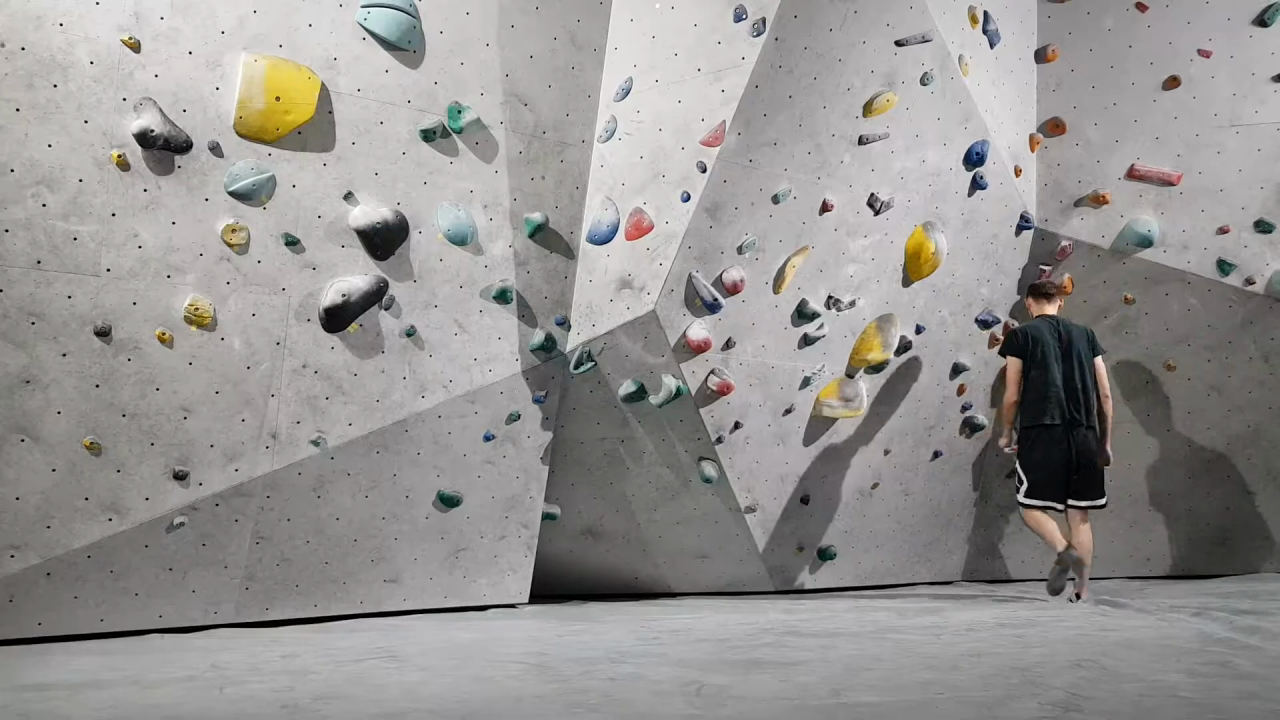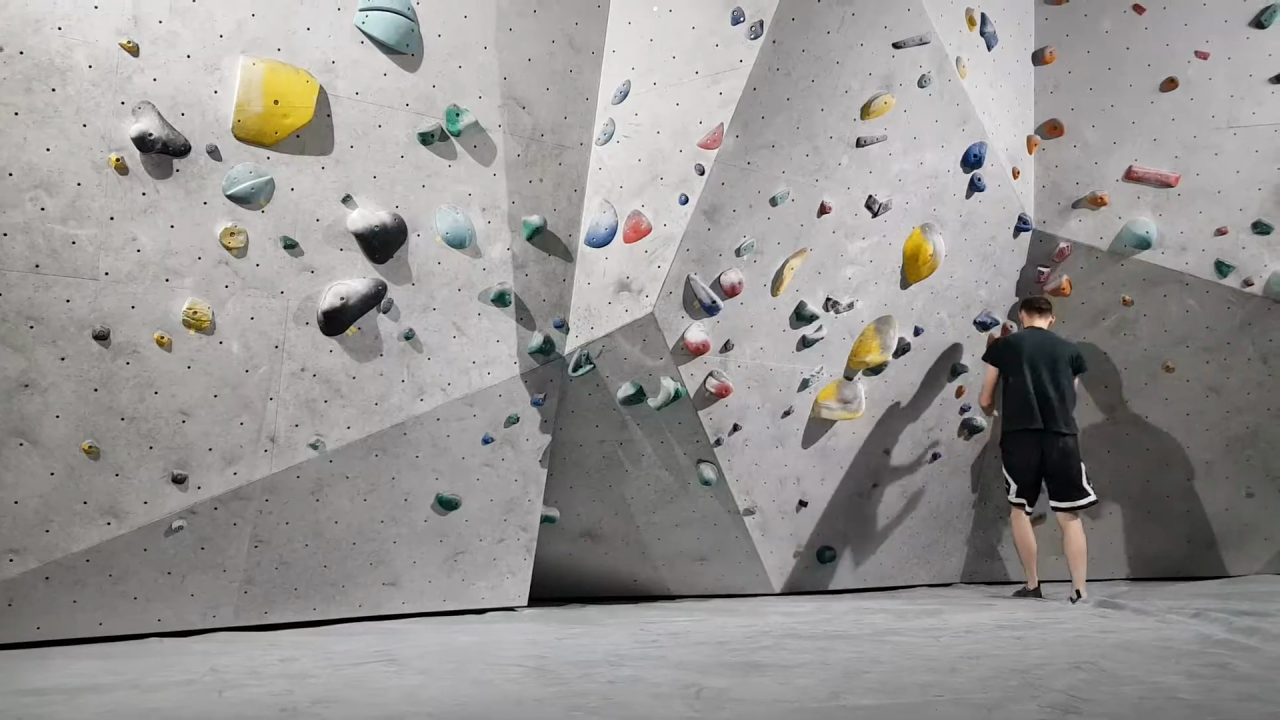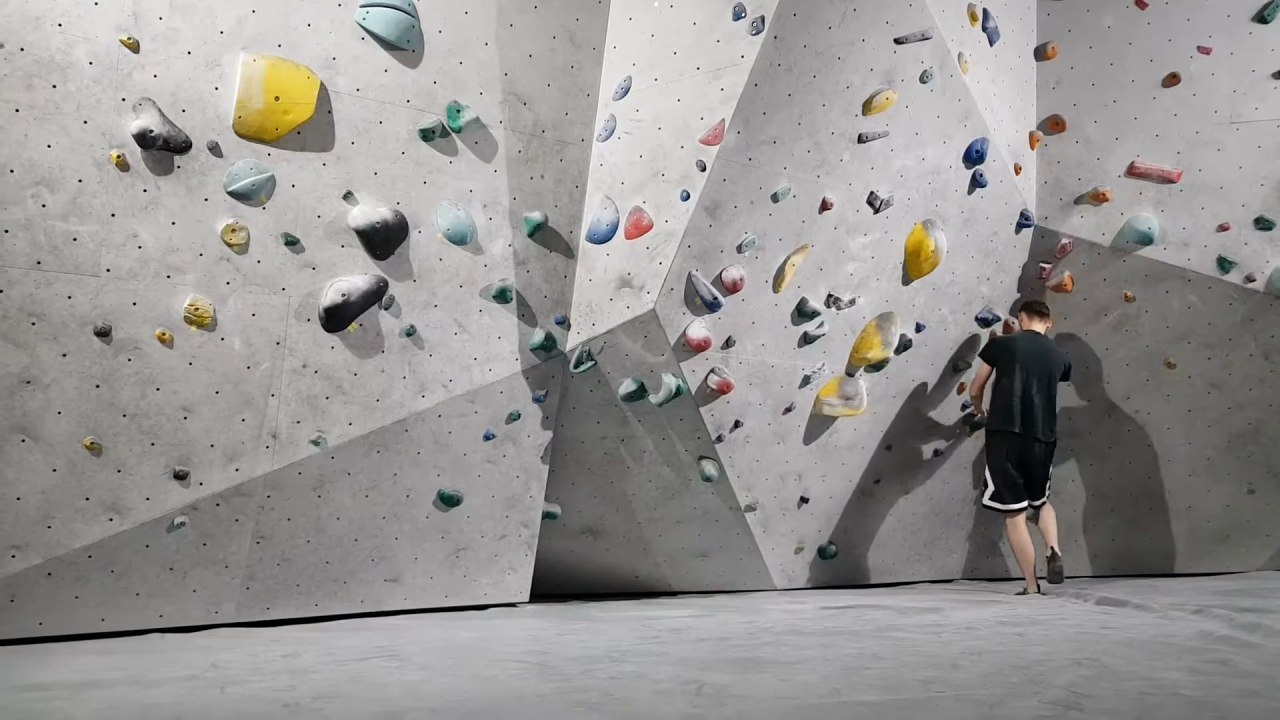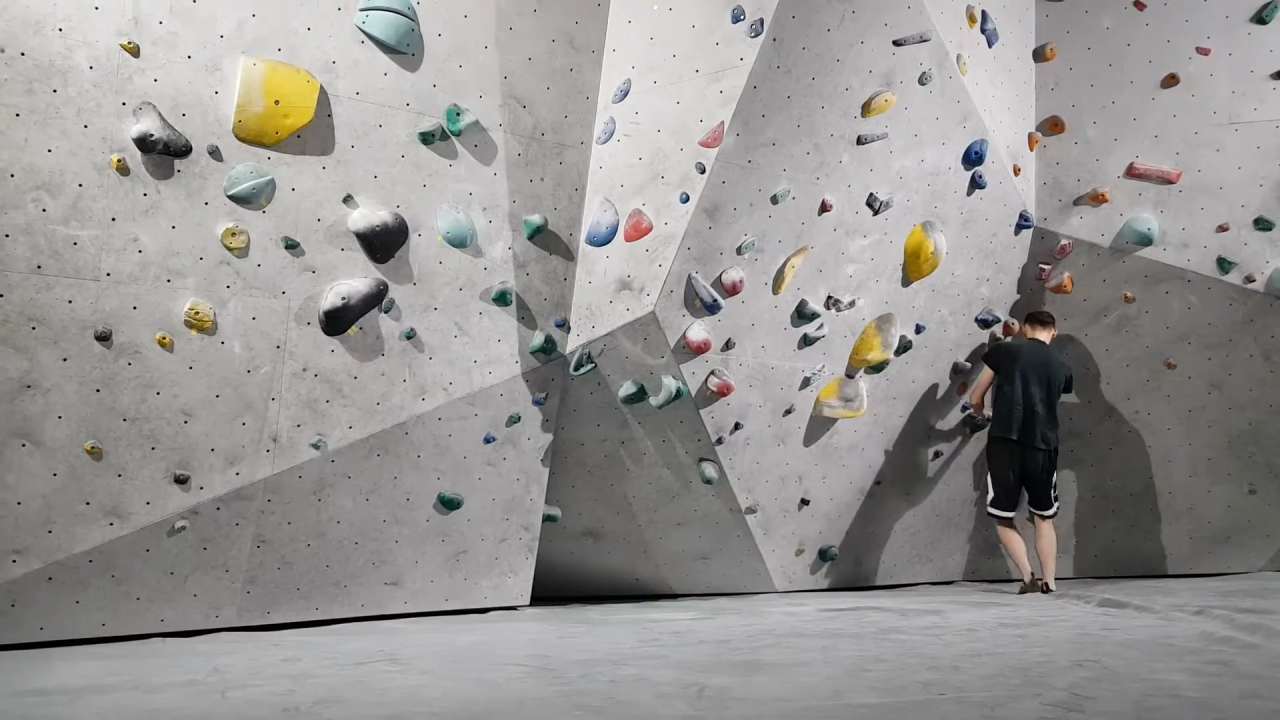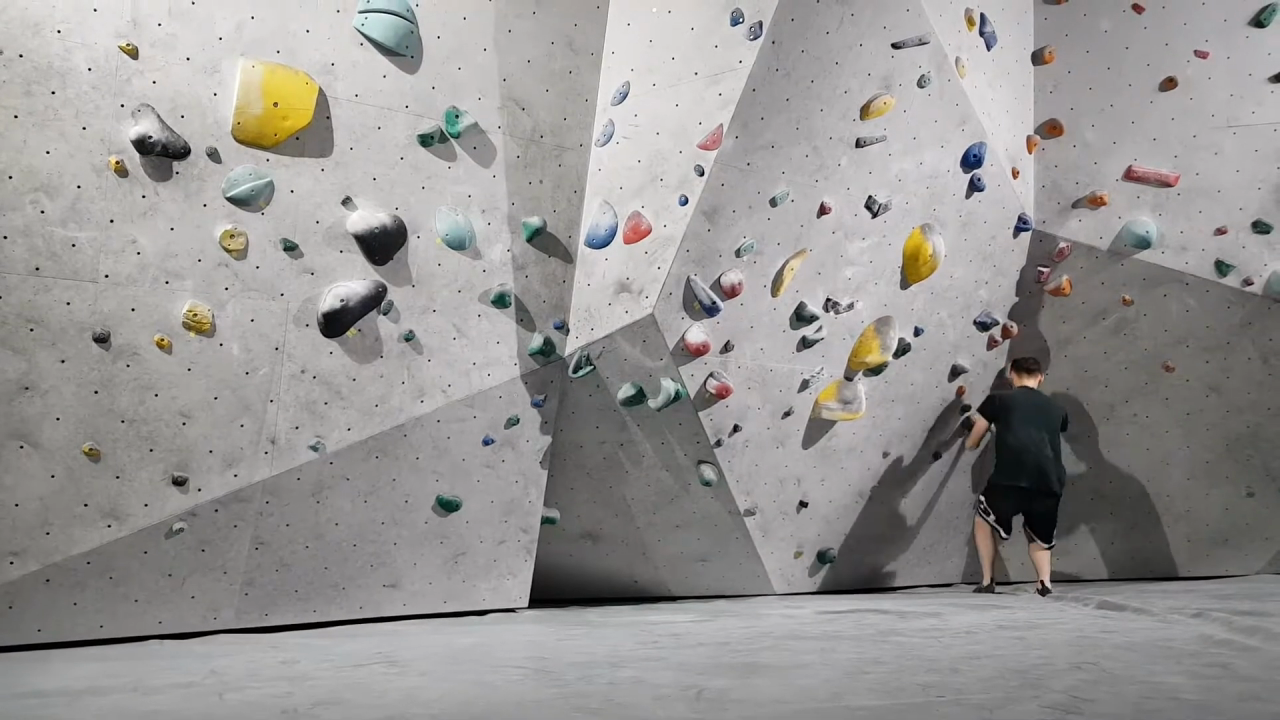
dt=0.4s
person 1, frame 1
left shoulder: (1020, 335)
right shoulder: (1085, 334)
left elbow: (1012, 396)
right elbow: (1105, 394)
left wrist: (1006, 433)
right wrist: (1105, 440)
left hip: (1041, 431)
right hip: (1084, 432)
left knee: (1032, 508)
right knee: (1080, 515)
left ankle: (1064, 550)
right ankle: (1082, 591)
person 1, frame 2
left shoulder: (1004, 345)
right shoulder: (1069, 349)
left elbow: (986, 400)
left wrist: (993, 415)
left hip: (1020, 434)
right hip: (1063, 436)
left knee: (1020, 509)
right knee: (1070, 515)
left ankle: (1032, 584)
right ankle: (1079, 588)
person 1, frame 3
left shoulder: (1000, 344)
right shoulder: (1060, 357)
left elbow: (976, 390)
left wrist: (980, 409)
left hip: (1005, 434)
right hip: (1043, 438)
left knee: (1015, 514)
right knee: (1041, 500)
left ankle: (1031, 586)
right ankle: (1054, 551)
person 1, frame 4
left shoulder: (1003, 350)
right shoulder: (1063, 367)
left elbow: (976, 399)
left wrist: (981, 414)
left hip: (1006, 441)
right hip: (1044, 446)
left knee: (1003, 518)
right knee: (1043, 517)
left ankle: (1027, 577)
right ankle: (1049, 584)
person 1, frame 5
left shoulder: (998, 400)
right shoulder: (1057, 409)
left elbow: (972, 444)
left wrist: (978, 418)
left hip: (1010, 481)
right hip: (1049, 485)
left knee: (982, 514)
right knee: (1038, 536)
left ankle: (987, 581)
right ankle: (1045, 582)
